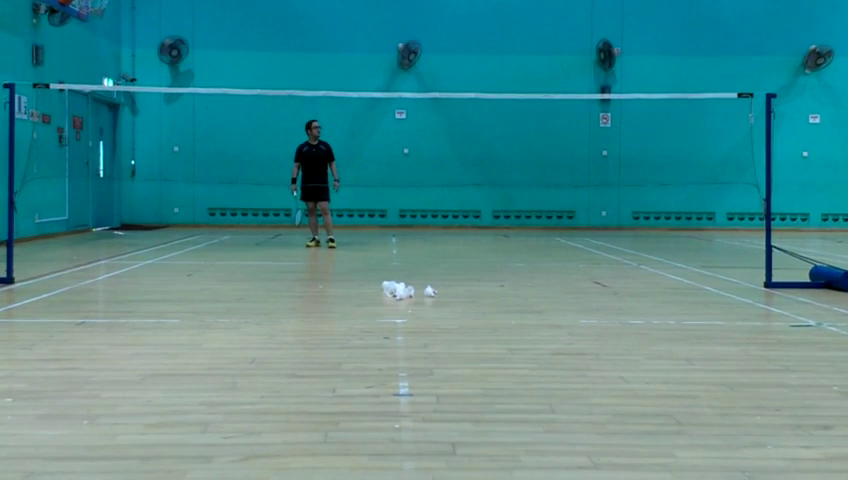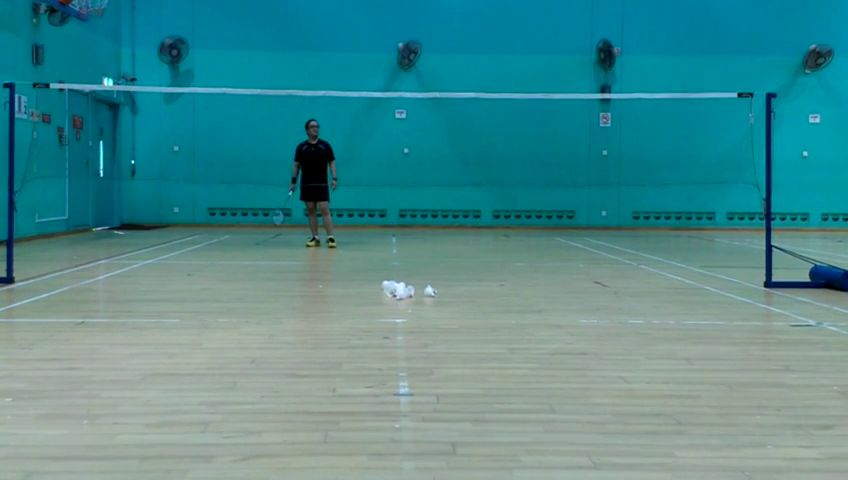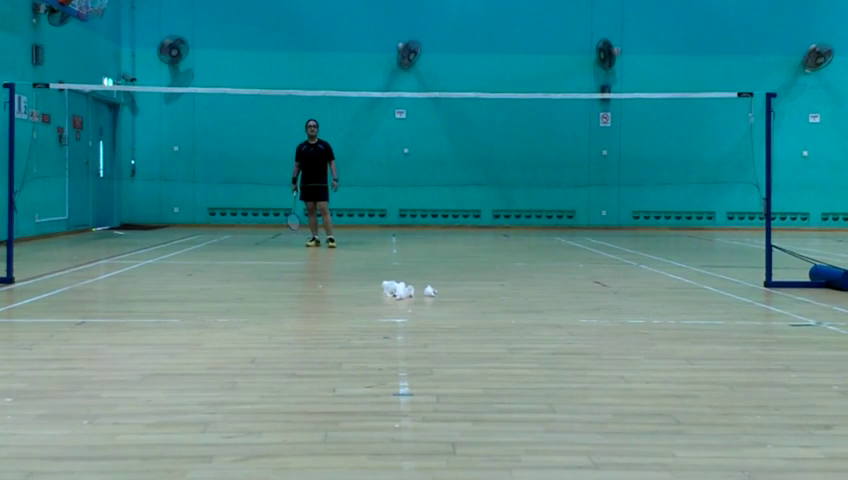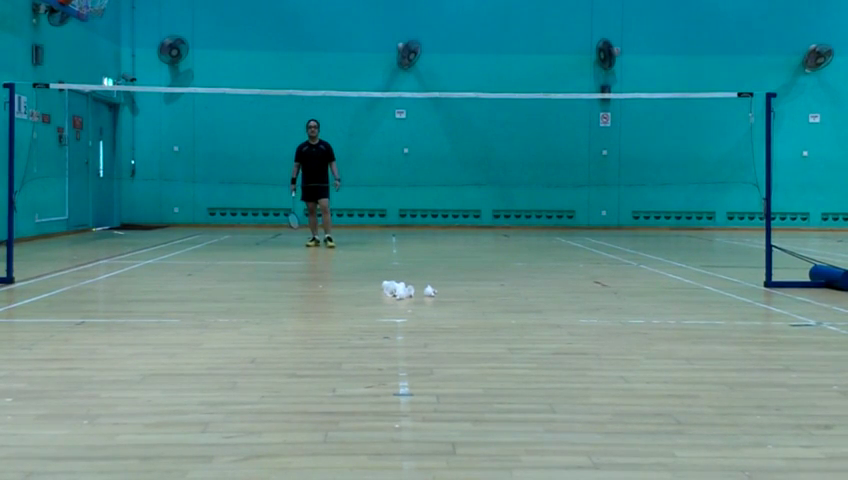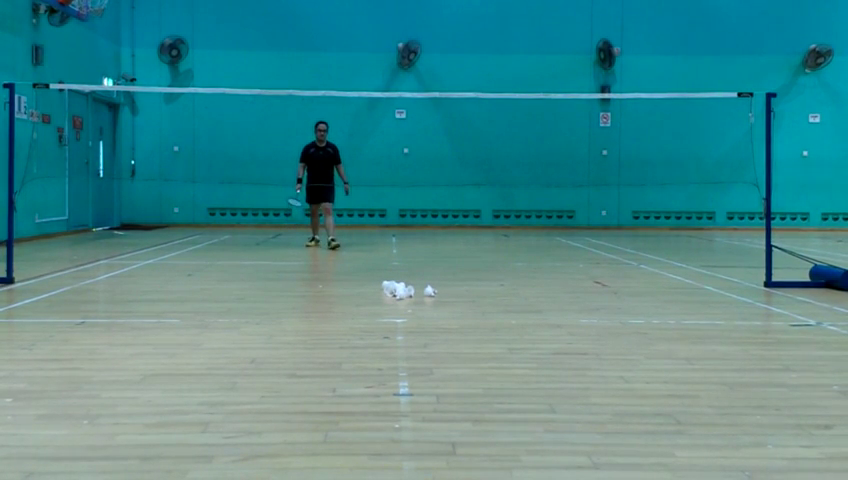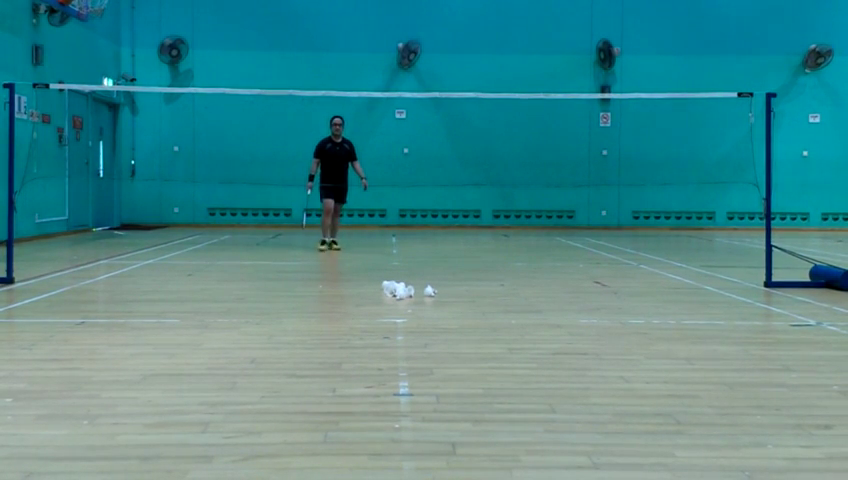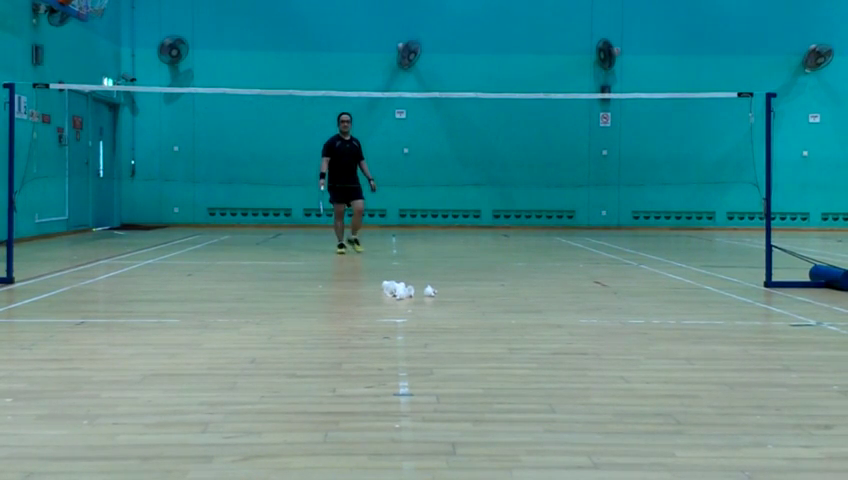
dt=0.5s
person 1, frame 1
left shoulder: (326, 146)
right shoulder: (301, 148)
left elbow: (332, 163)
right elbow: (296, 166)
left wrist: (336, 179)
right wrist: (293, 182)
left hip: (322, 184)
right hip: (307, 185)
left knee: (325, 210)
right knee: (311, 211)
left ankle: (331, 238)
right ankle: (315, 238)
person 1, frame 2
left shoulder: (325, 145)
right shoulder: (301, 147)
left elbow: (331, 162)
right elbow: (297, 165)
left wrist: (334, 178)
right wrist: (293, 181)
left hip: (321, 184)
right hip: (306, 185)
left knee: (325, 210)
right knee: (311, 211)
left ankle: (330, 237)
right ankle: (315, 238)
person 1, frame 3
left shoulder: (325, 145)
right shoulder: (301, 147)
left elbow: (331, 162)
right elbow: (297, 165)
left wrist: (335, 179)
right wrist: (294, 181)
left hip: (321, 184)
right hip: (306, 185)
left knee: (324, 210)
right knee: (311, 211)
left ankle: (330, 237)
right ankle: (315, 238)
person 1, frame 4
left shoulder: (326, 146)
right shoulder: (301, 147)
left elbow: (332, 163)
right elbow: (296, 165)
left wrist: (337, 178)
right wrist: (293, 182)
left hip: (322, 184)
right hip: (307, 185)
left knee: (325, 209)
right knee: (311, 211)
left ankle: (328, 237)
right ankle: (315, 238)
person 1, frame 5
left shoulder: (333, 148)
right shoulder: (308, 148)
left elbow: (339, 166)
right elbow: (302, 166)
left wrist: (345, 182)
right wrist: (299, 182)
left hip: (328, 186)
right hip: (312, 185)
left knee: (328, 211)
right knee: (314, 213)
left ankle: (331, 239)
right ankle: (315, 237)
person 1, frame 6
left shoulder: (348, 145)
right shoulder: (323, 144)
left elbow: (355, 163)
right elbow: (316, 162)
left wrist: (363, 177)
right wrist: (311, 179)
left hip: (341, 185)
right hip: (326, 184)
left knee: (336, 213)
right knee: (328, 210)
left ankle: (333, 240)
right ankle: (324, 239)
person 1, frame 7
left shoulder: (356, 142)
right shoulder: (331, 142)
left elbow: (362, 162)
right elbow: (325, 161)
left wrist: (370, 179)
right wrist: (322, 177)
left hip: (354, 184)
right hip: (336, 185)
left knee: (359, 210)
right knee: (339, 215)
left ankle: (353, 238)
right ankle: (340, 243)
